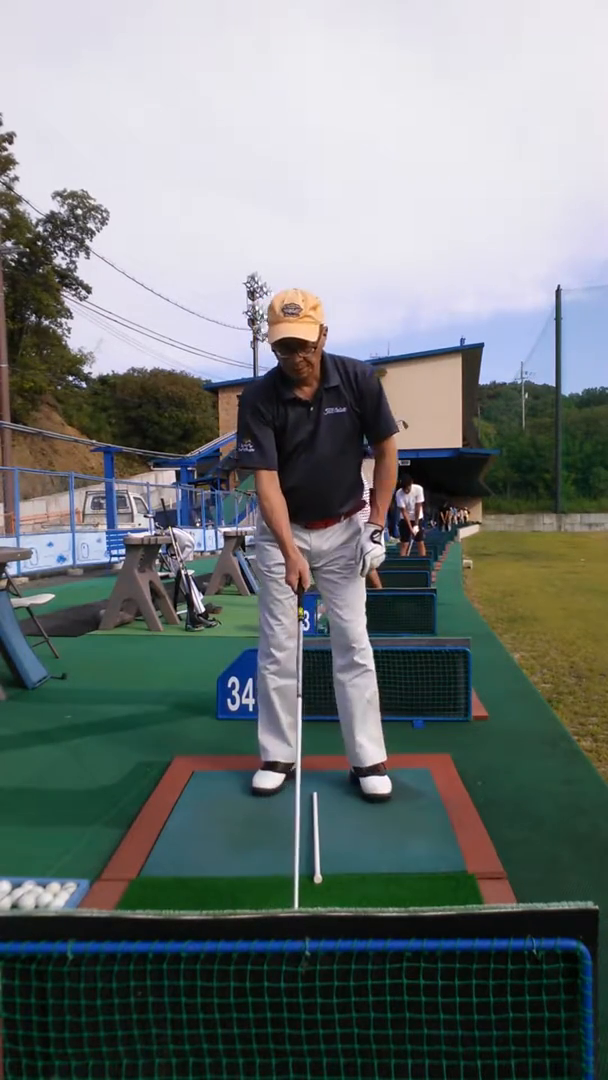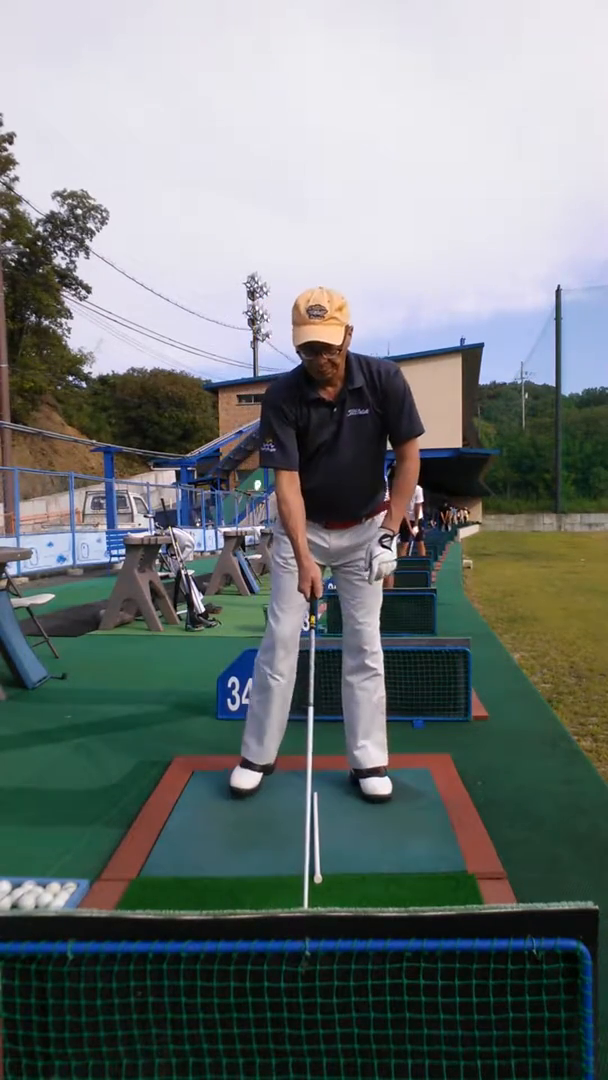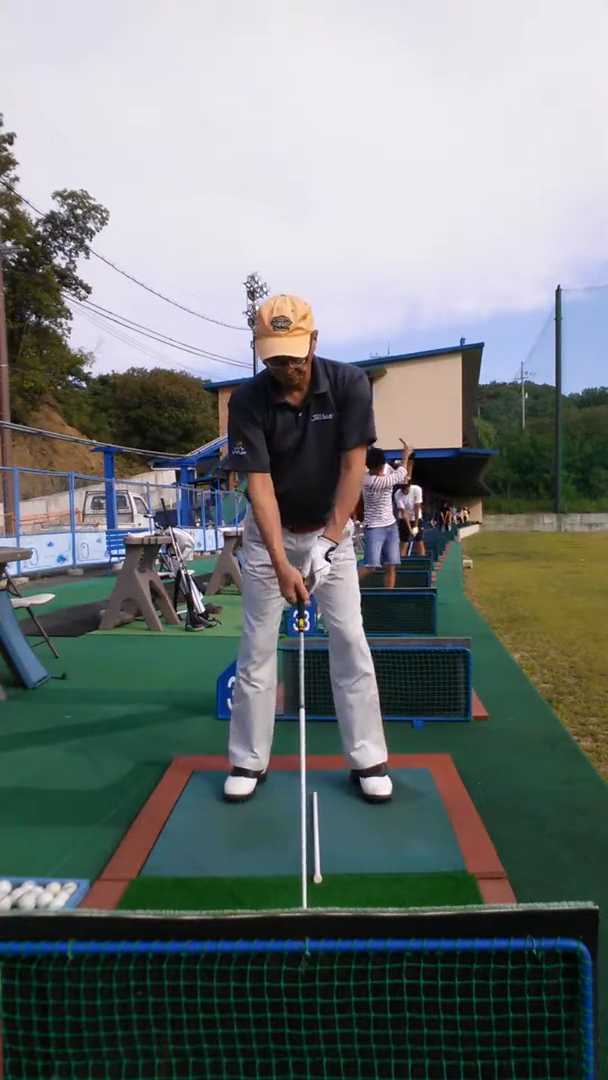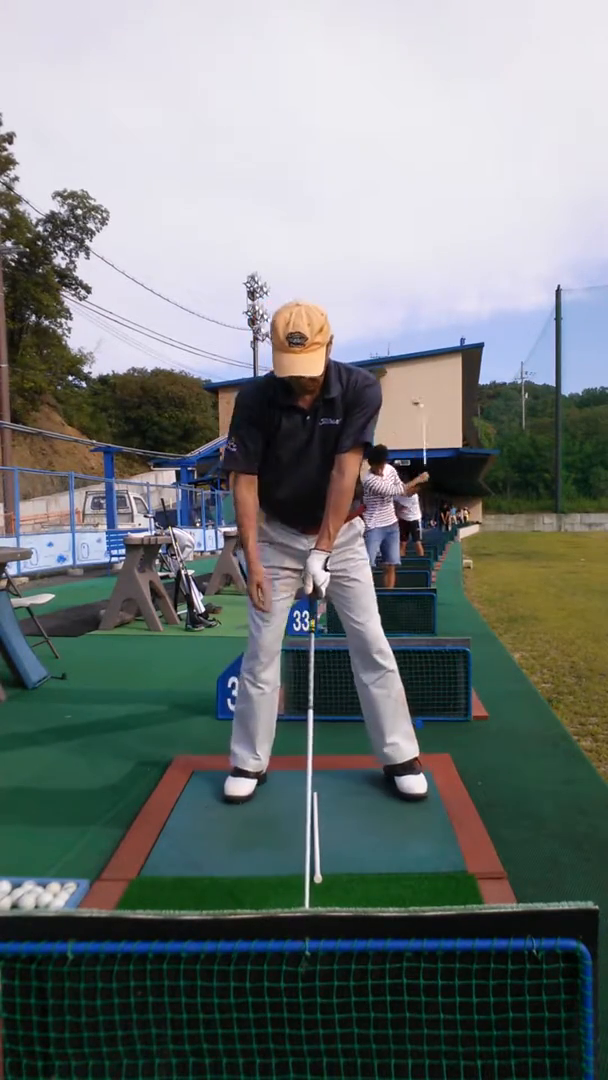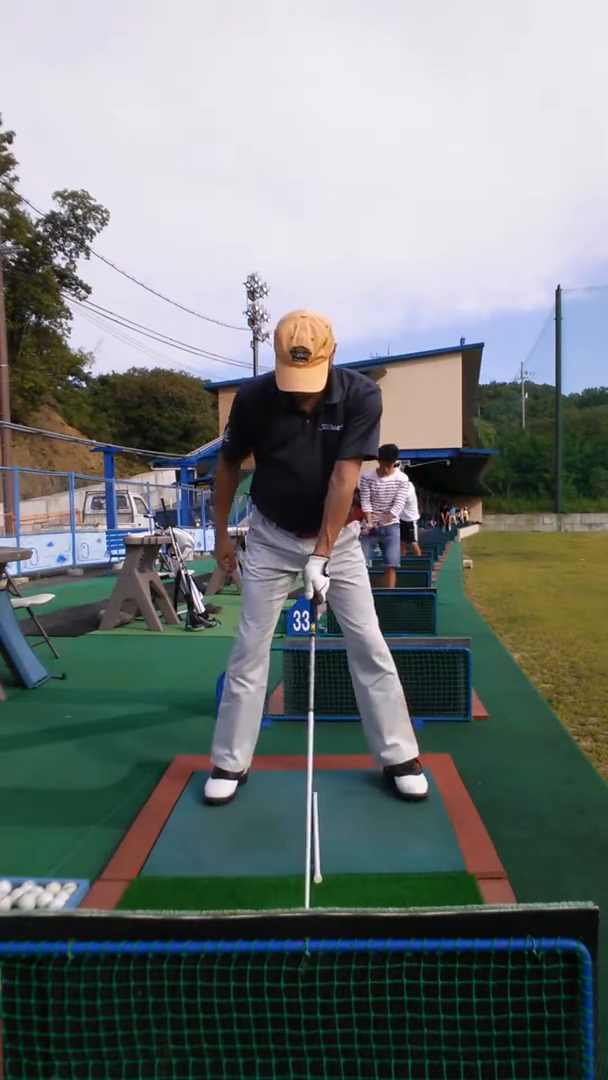
dt=0.4s
person 1, frame 1
left shoulder: (359, 379)
right shoulder: (258, 398)
left elbow: (386, 452)
right elbow: (265, 480)
left wrist: (376, 526)
right wrist: (290, 554)
left hip: (344, 530)
right hip: (281, 532)
left knee: (353, 644)
right knee: (276, 646)
left ankle: (367, 760)
right ankle: (278, 755)
person 1, frame 2
left shoulder: (384, 379)
right shoulder: (281, 396)
left elbow: (408, 456)
right elbow: (286, 481)
left wrist: (389, 530)
right wrist: (304, 557)
left hip: (363, 529)
right hip: (301, 528)
left knee: (364, 643)
right knee: (280, 639)
left ankle: (368, 760)
right ankle: (257, 755)
person 1, frame 3
left shoulder: (350, 384)
right shoulder: (247, 400)
left elbow: (353, 468)
right elbow: (259, 484)
left wrist: (329, 543)
right wrist: (281, 563)
left hip: (330, 531)
right hip: (268, 534)
left knee: (350, 641)
right knee: (257, 646)
left ankle: (367, 759)
right ankle: (249, 760)
person 1, frame 4
left shoulder: (361, 389)
right shoulder: (254, 399)
left elbow: (345, 471)
right elbow: (244, 481)
left wrist: (323, 549)
right wrist: (252, 558)
left hip: (342, 532)
right hip: (276, 535)
left knee: (370, 641)
right knee: (261, 648)
left ankle: (400, 756)
right ankle: (249, 762)
person 1, frame 5
left shoulder: (361, 395)
right shoulder: (253, 397)
left elbow: (344, 477)
right elbow: (229, 464)
left wrist: (322, 555)
right wrist: (221, 533)
left hip: (338, 536)
right hip: (271, 537)
left knee: (368, 643)
right knee: (250, 647)
left ankle: (399, 757)
right ankle: (230, 762)
